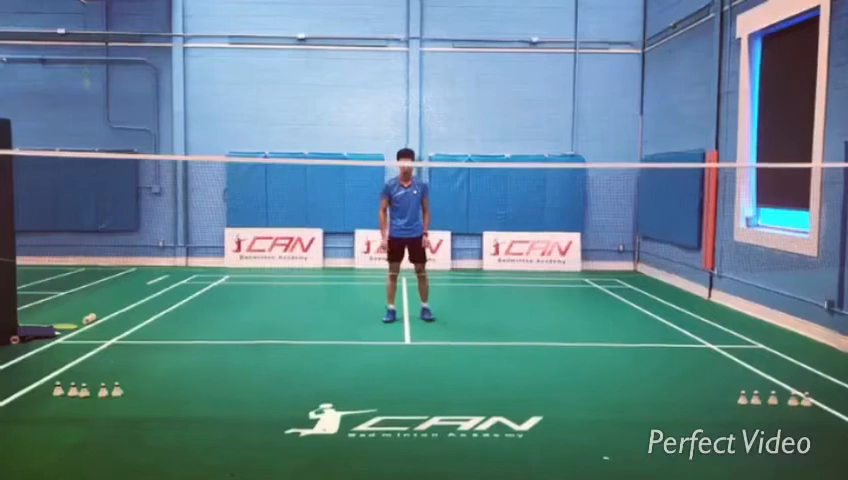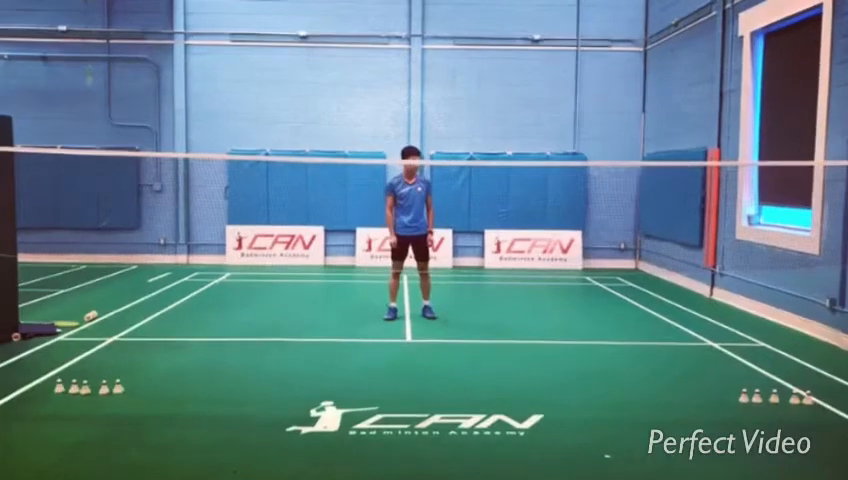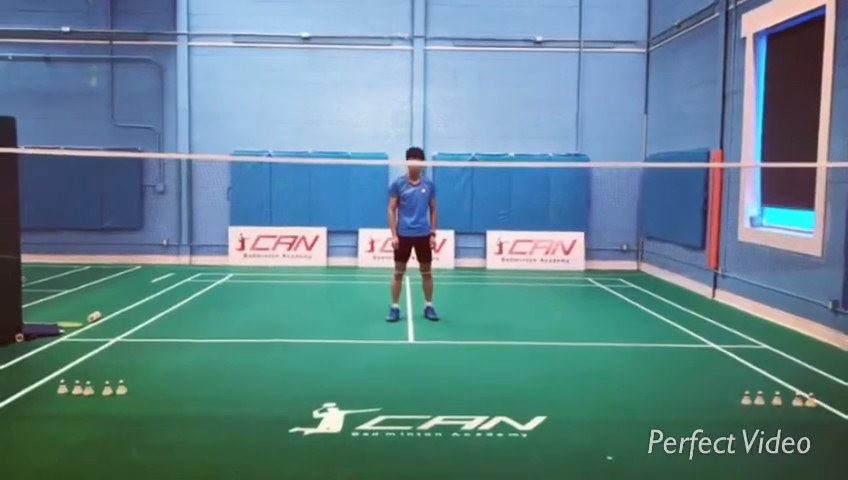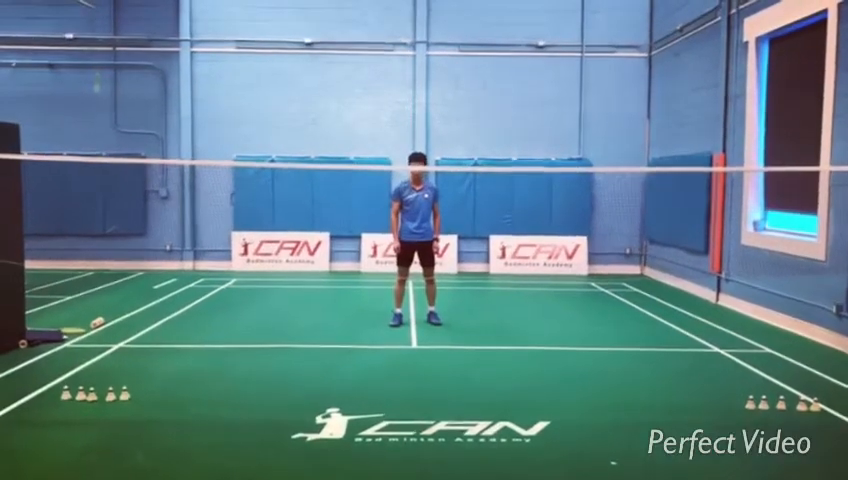
dt=0.4s
person 1, frame 1
left shoulder: (421, 186)
right shoulder: (390, 186)
left elbow: (425, 211)
right elbow: (382, 211)
left wrist: (425, 233)
right wrist: (383, 236)
left hip: (416, 235)
right hip: (395, 236)
left knee: (421, 273)
right knee: (393, 273)
left ankle: (425, 307)
right ankle: (391, 309)
person 1, frame 2
left shoulder: (425, 183)
right shoulder: (393, 184)
left elbow: (429, 208)
right elbow: (389, 210)
left wrist: (430, 231)
right wrist: (392, 234)
left hip: (420, 233)
right hip: (400, 233)
left knee: (424, 270)
right knee: (395, 271)
left ankle: (426, 305)
right ankle: (392, 307)
person 1, frame 3
left shoulder: (429, 185)
right shoulder: (398, 184)
left elbow: (433, 210)
right elbow: (391, 210)
left wrist: (433, 233)
right wrist: (393, 234)
left hip: (423, 234)
right hip: (403, 234)
left knee: (426, 272)
right knee: (398, 272)
left ankle: (429, 307)
right ankle: (394, 308)
person 1, frame 4
left shoulder: (432, 189)
right shoulder: (401, 189)
left elbow: (436, 215)
right elbow: (394, 214)
left wrist: (436, 238)
right wrist: (395, 238)
left hip: (426, 239)
right hip: (405, 239)
left knee: (430, 277)
right knee: (401, 277)
left ankle: (432, 311)
right ankle: (398, 313)
